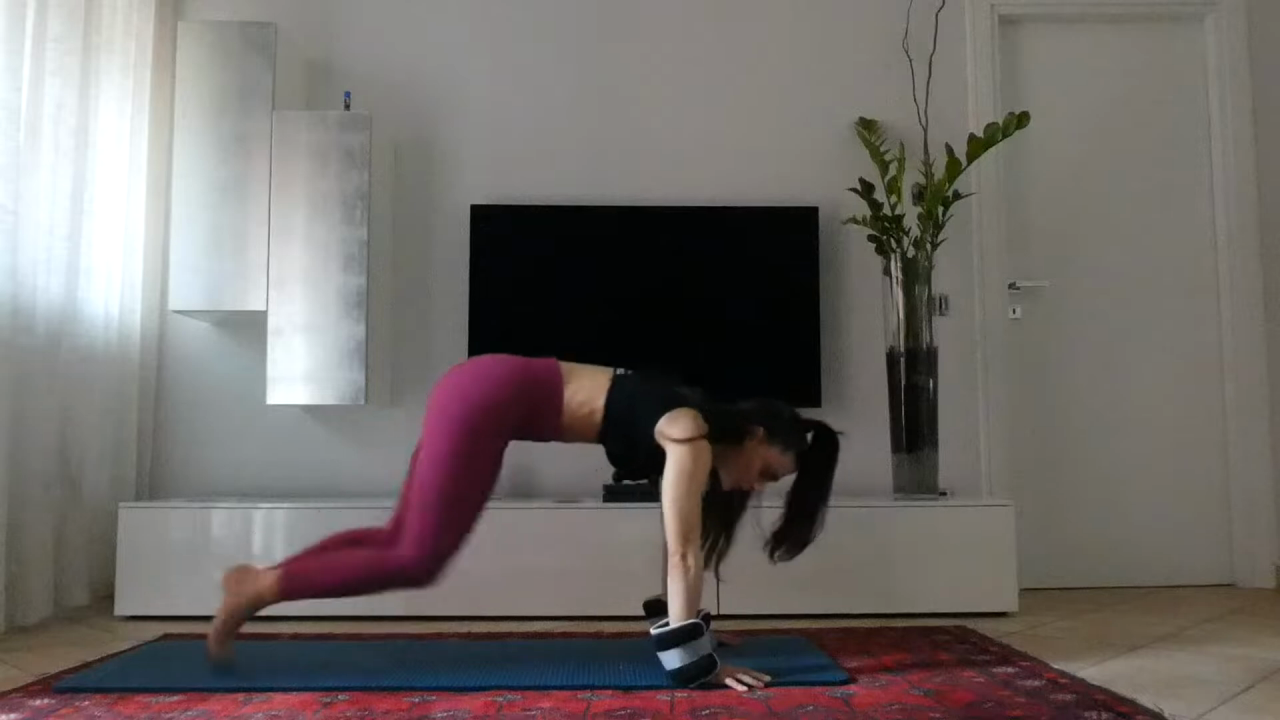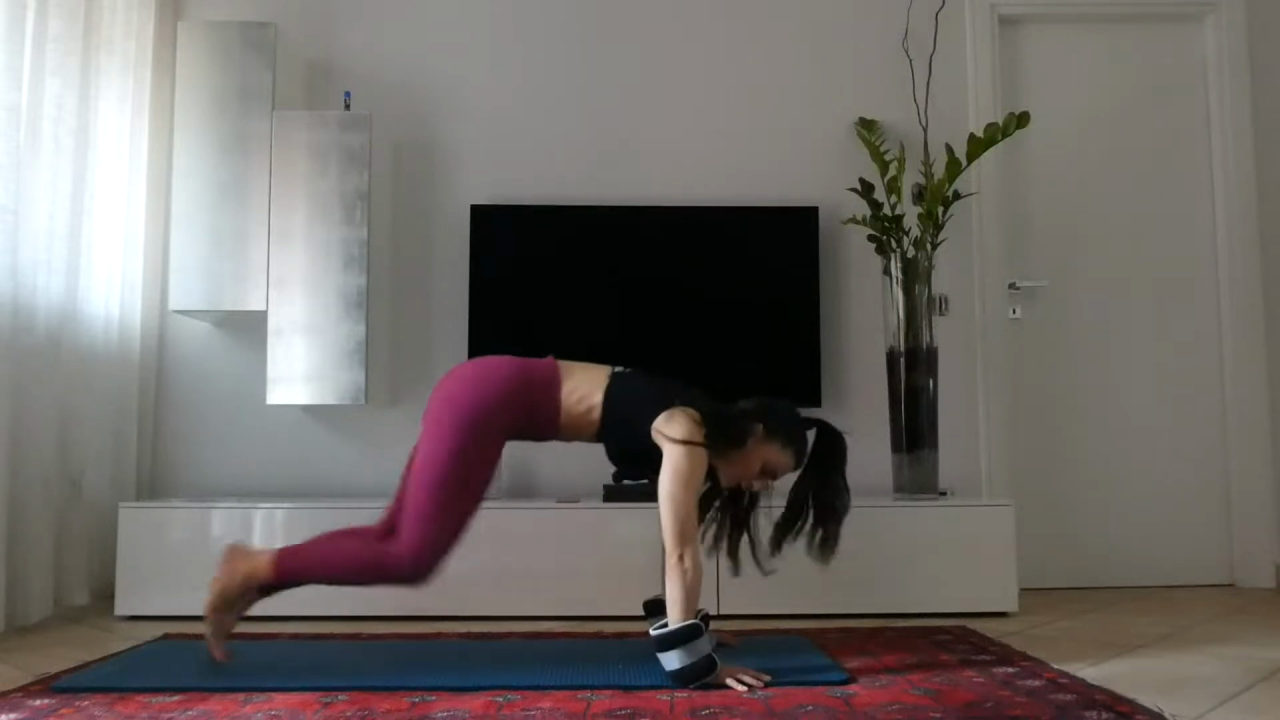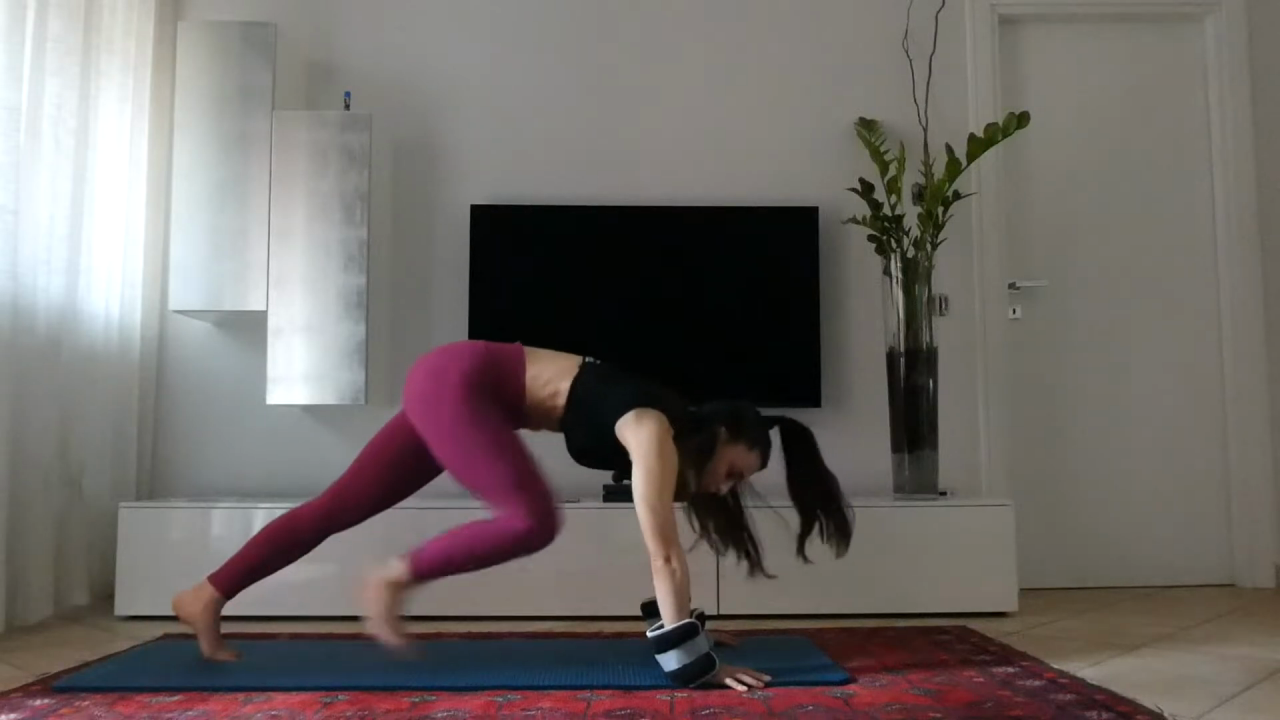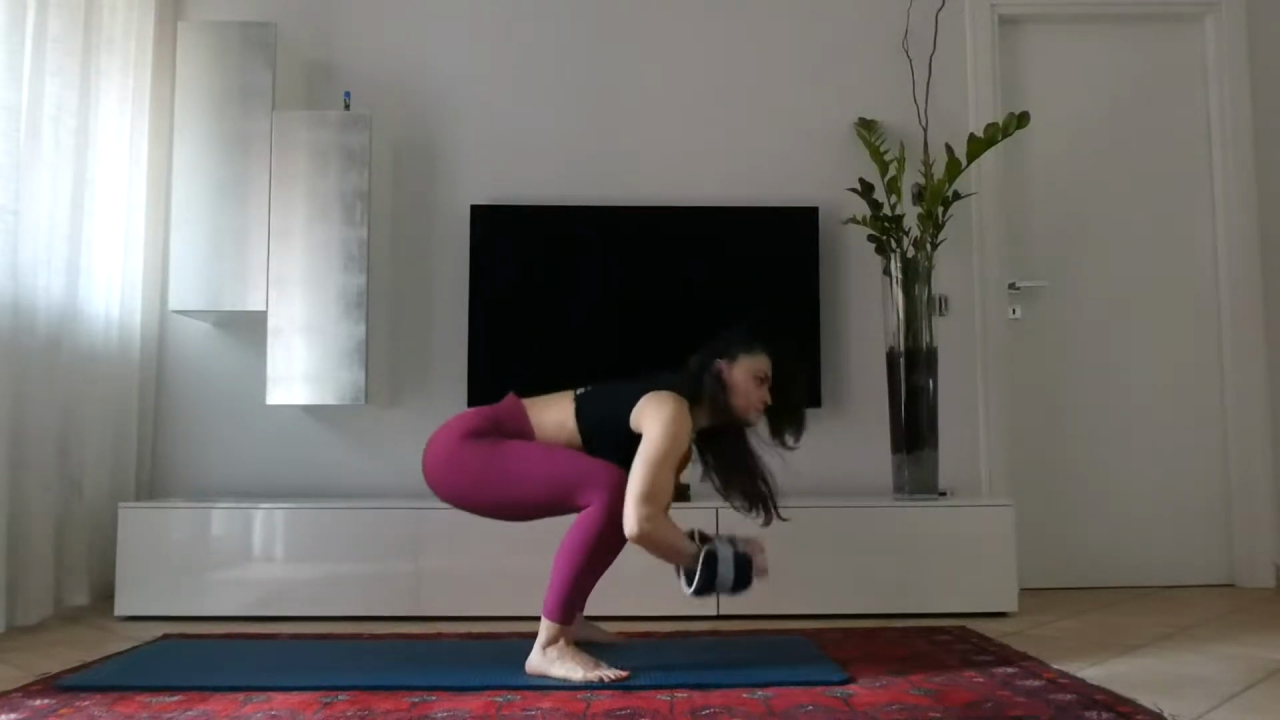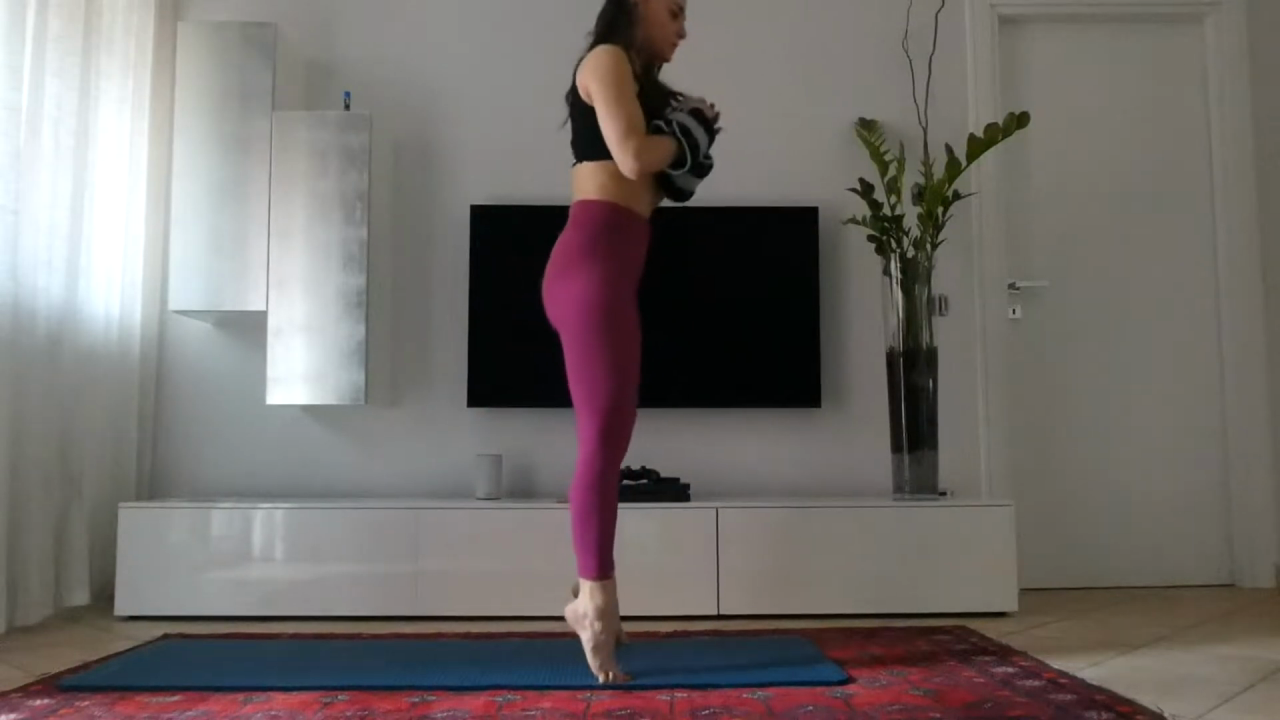
dt=1s
person 1, frame 1
left shoulder: (698, 437)
right shoulder: (692, 434)
left elbow: (684, 553)
right elbow: (682, 555)
left wrist: (691, 639)
right wrist: (692, 657)
left hip: (490, 397)
right hip: (486, 395)
left knee: (405, 539)
right knee: (420, 556)
left ankle: (268, 581)
right ankle: (264, 586)
person 1, frame 2
left shoulder: (699, 436)
right shoulder: (690, 433)
left elbow: (682, 554)
right elbow: (679, 555)
left wrist: (691, 636)
right wrist: (692, 658)
left hip: (491, 400)
right hip: (485, 395)
left knee: (402, 537)
right knee: (412, 557)
left ankle: (254, 573)
right ankle: (255, 569)
person 1, frame 3
left shoulder: (677, 441)
right shoulder: (657, 436)
left elbow: (668, 557)
right elbow: (663, 557)
left wrist: (689, 641)
right wrist: (694, 659)
left hip: (459, 382)
right hip: (452, 377)
left knee: (341, 506)
right knee: (532, 520)
left ankle: (205, 598)
right ankle: (393, 578)
person 1, frame 4
left shoulder: (695, 418)
right shoulder: (671, 412)
left elbow: (644, 513)
right elbow: (638, 523)
left wrist: (714, 551)
right wrist: (716, 562)
left hip: (488, 448)
right hip: (462, 449)
left knee: (620, 494)
right knee: (608, 490)
left ankle: (568, 616)
right ankle: (551, 645)
person 1, frame 5
left shoulder: (629, 75)
right shoulder: (606, 58)
left elbow: (645, 180)
right elbow: (634, 158)
left wrist: (684, 131)
right wrist: (686, 136)
left hip: (605, 268)
right hip: (593, 265)
left knee: (607, 440)
right knee: (603, 439)
left ankle: (592, 596)
right ankle: (595, 602)
